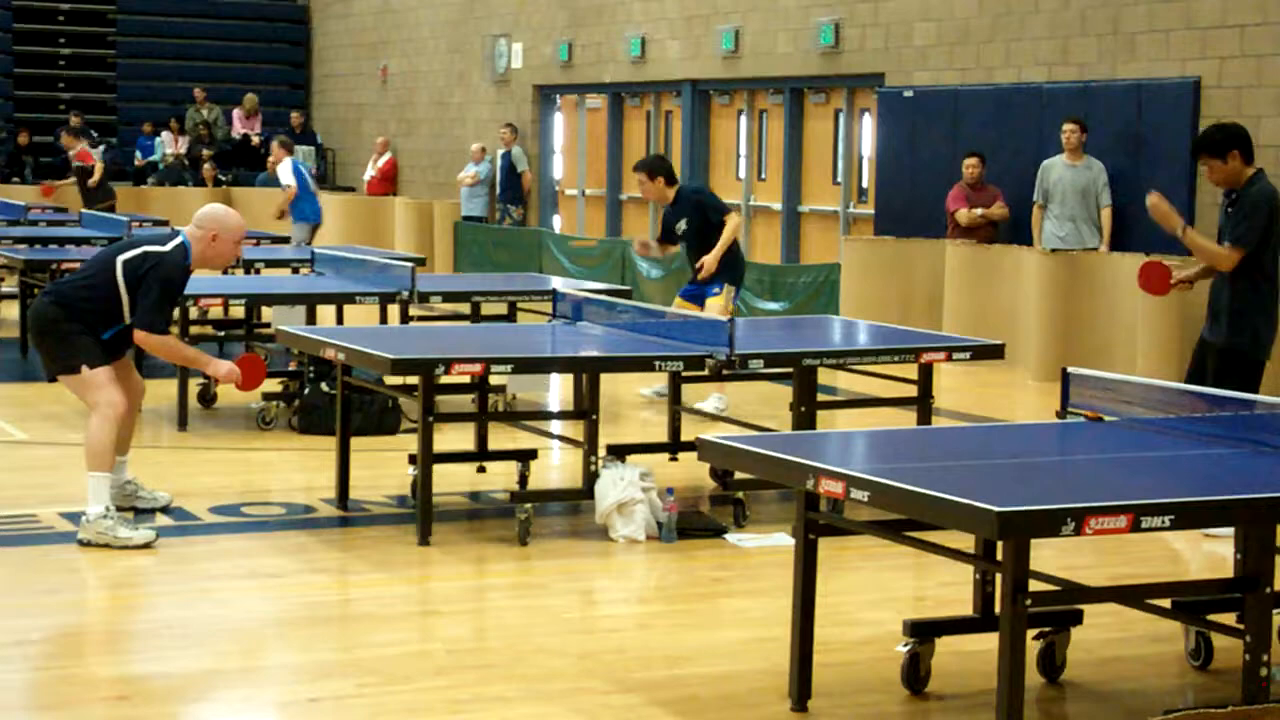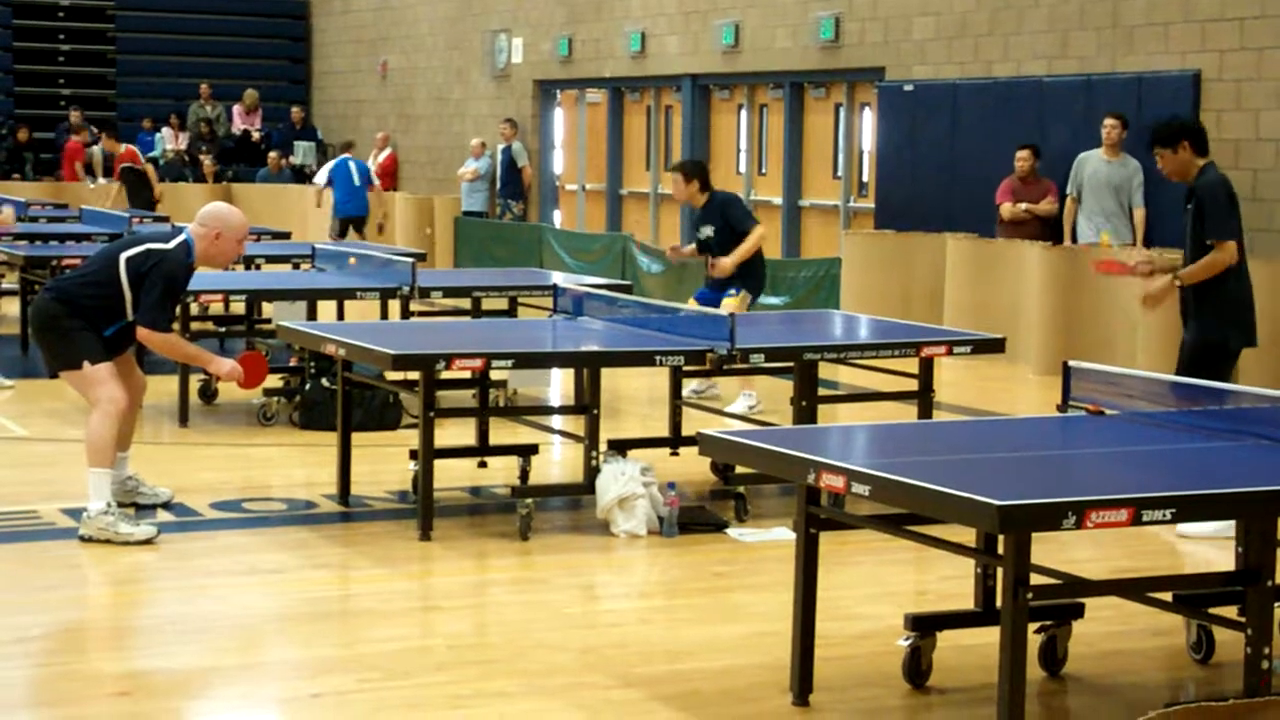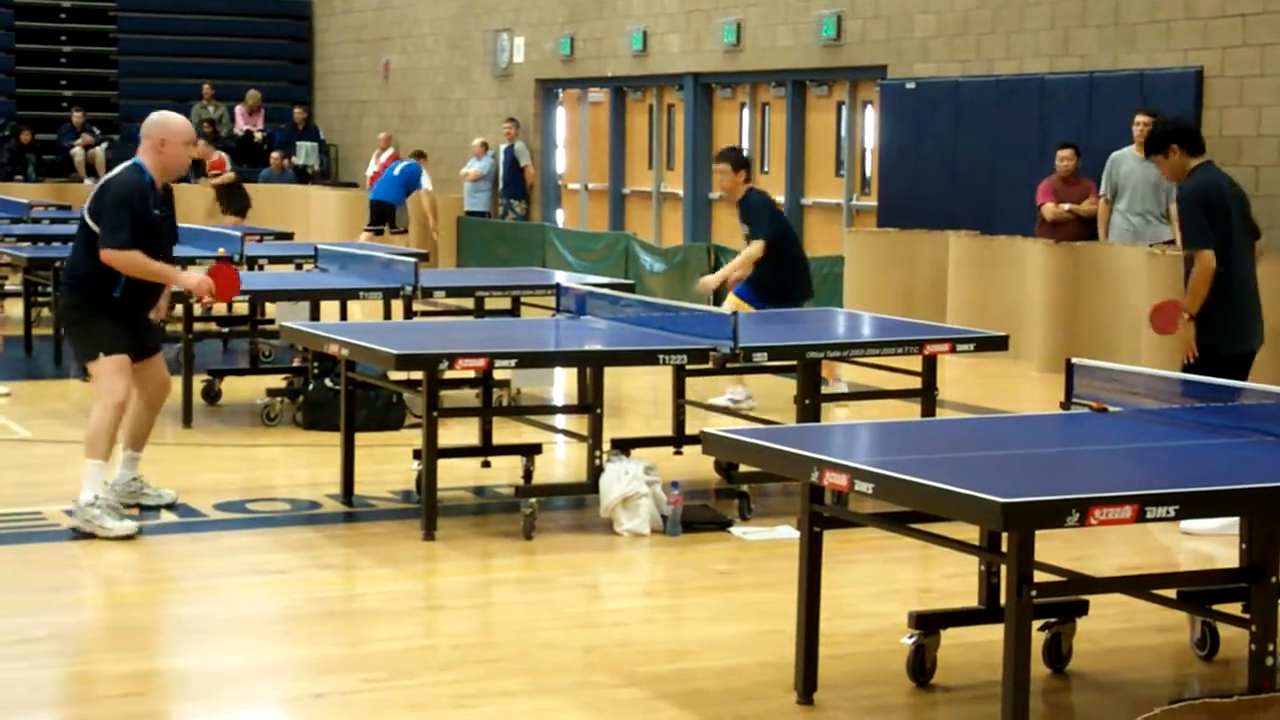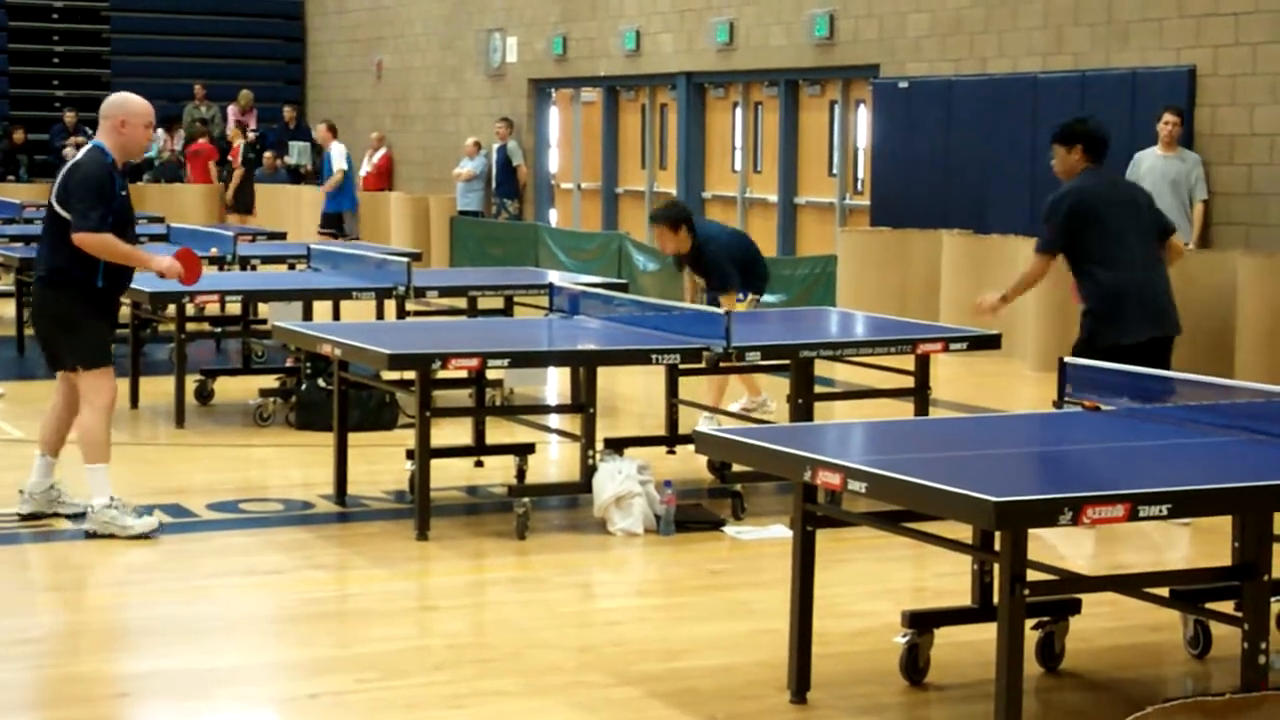
dt=1s
person 1, frame 1
right shoulder: (1236, 194)
left elbow: (1230, 258)
left wrist: (1177, 225)
right wrist: (1195, 273)
left hip: (1244, 330)
right hip: (1220, 324)
person 1, frame 2
left shoulder: (1211, 187)
right shoulder: (1202, 188)
left elbow: (1226, 255)
left wrist: (1172, 282)
right wrist: (1164, 267)
left hip: (1220, 322)
right hip: (1207, 320)
person 1, frame 3
left shoulder: (1193, 191)
right shoulder: (1229, 186)
left elbow: (1205, 262)
right elbow: (1251, 250)
left wrist: (1189, 317)
left hip: (1218, 326)
right hip: (1243, 322)
person 1, frame 4
left shoulder: (1068, 196)
right shoulder: (1136, 192)
left elbow: (1039, 268)
right elbow: (1176, 248)
left wrist: (1001, 298)
left hip: (1111, 318)
right hip: (1160, 317)
person 2, frame 1
left shoulder: (173, 254)
right shoulder: (167, 264)
left elbow: (146, 328)
right elbow: (147, 336)
right wrist: (208, 364)
left hip: (84, 321)
right hip: (59, 320)
left knee: (131, 393)
right knee: (110, 404)
left ankle: (119, 486)
right ankle: (97, 517)
person 2, frame 2
left shoulder: (176, 250)
right shoulder: (170, 262)
left elbow: (148, 325)
right elbow: (150, 333)
right wrist: (212, 362)
left hip: (85, 316)
right hip: (60, 317)
left knee: (133, 388)
right knee: (111, 401)
left ankle: (120, 482)
right ankle: (98, 513)
person 2, frame 3
left shoulder: (159, 189)
right shoulder: (124, 186)
right elbow: (113, 253)
left wrist: (160, 292)
right wrist: (180, 278)
left hip: (129, 305)
right hip: (91, 303)
left knee: (156, 386)
right knee: (116, 393)
left ankle: (125, 482)
right ankle: (90, 501)
person 2, frame 4
left shoulder: (103, 168)
right shoulder: (92, 168)
right elbow: (86, 236)
left wrist: (140, 260)
right wrist: (151, 260)
left hip: (78, 297)
right hip: (70, 299)
left knee: (71, 396)
right knee: (99, 396)
left ankle: (41, 492)
right ankle: (102, 508)
person 3, frame 1
left shoulder: (697, 195)
right shoulder: (670, 213)
left elbow: (734, 219)
right elbow: (666, 247)
left wrist: (715, 255)
right wrist: (648, 248)
left hip: (725, 271)
right hip: (702, 275)
left ankle: (719, 397)
person 3, frame 2
left shoulder: (727, 203)
right shoulder: (699, 216)
left elbow: (758, 232)
right elbow: (701, 248)
left wrist: (732, 260)
right wrist: (679, 251)
left hip: (745, 280)
right hip: (719, 281)
left ankle: (749, 396)
right ankle: (705, 382)
person 3, frame 3
left shoulder: (757, 204)
right shoulder: (743, 204)
left elbow: (757, 249)
left wrist: (719, 276)
right wrist: (740, 272)
left hip: (792, 281)
right hip: (764, 278)
left ankle: (834, 383)
right ankle: (739, 393)
person 3, frame 4
left shoulder: (713, 251)
right shoulder: (685, 241)
left elbow: (730, 309)
right elbow: (690, 272)
left hip: (748, 280)
right hip: (724, 282)
left ankle: (710, 418)
right ankle: (757, 399)
